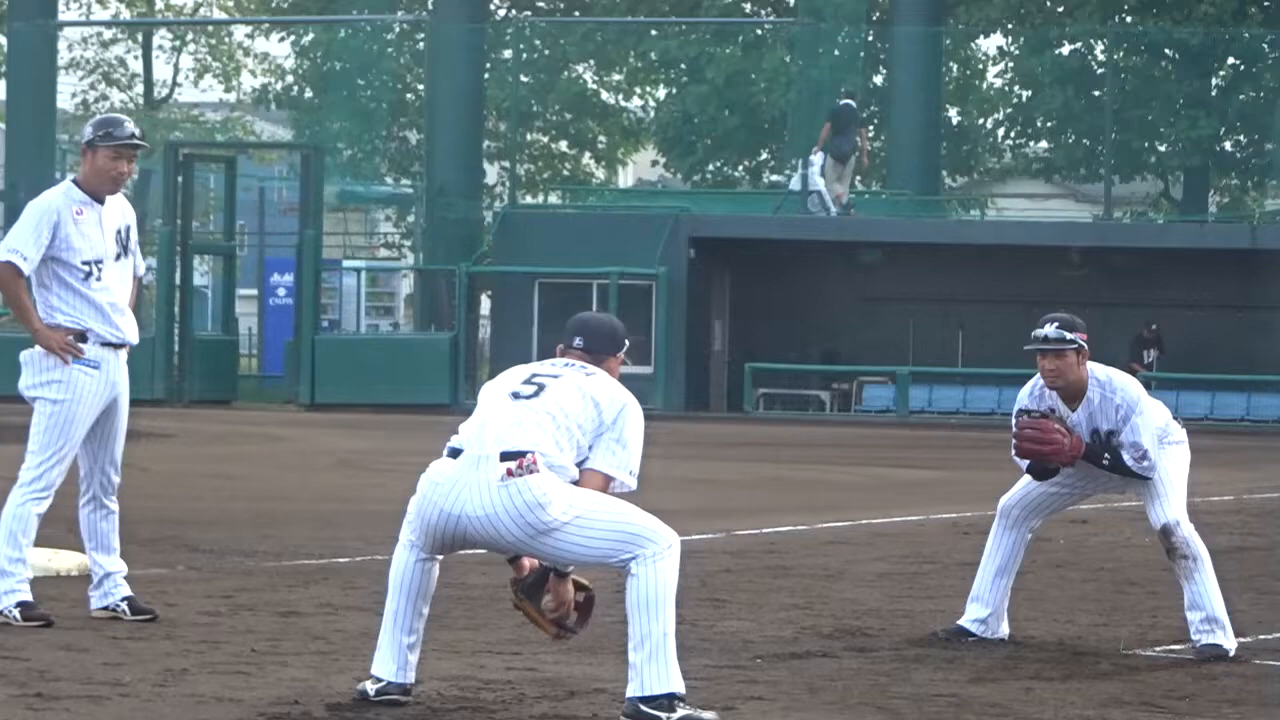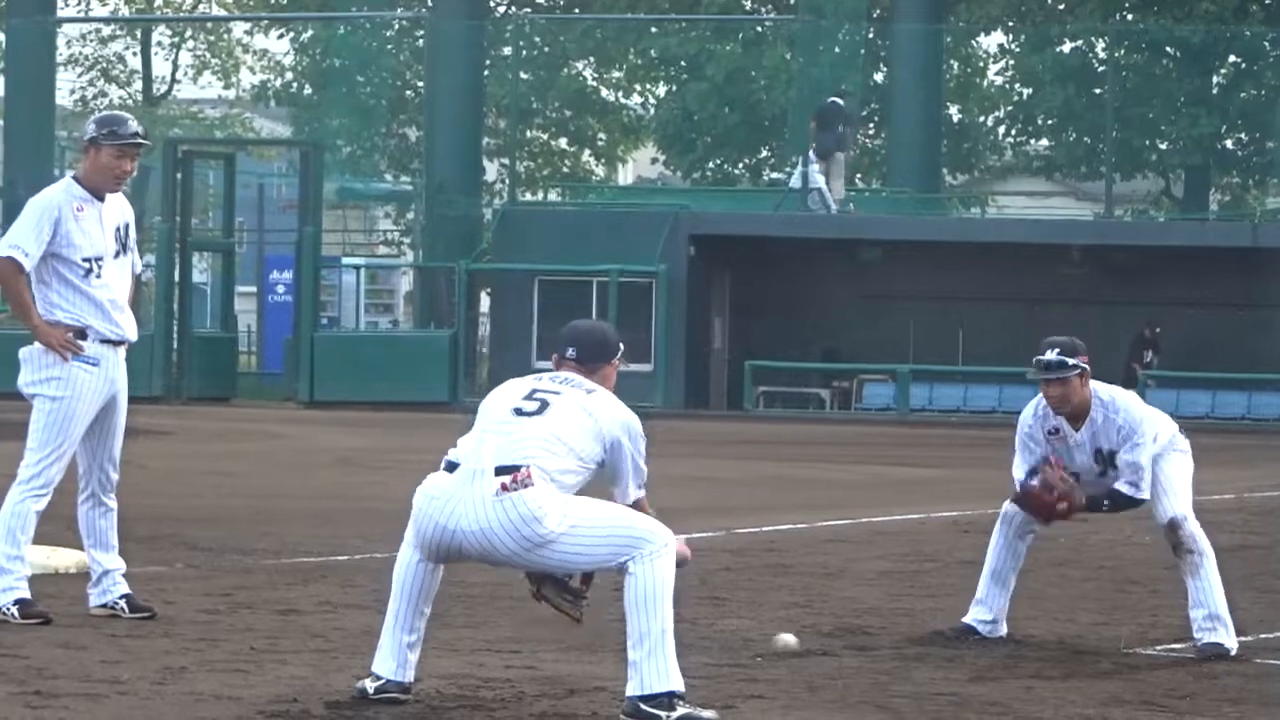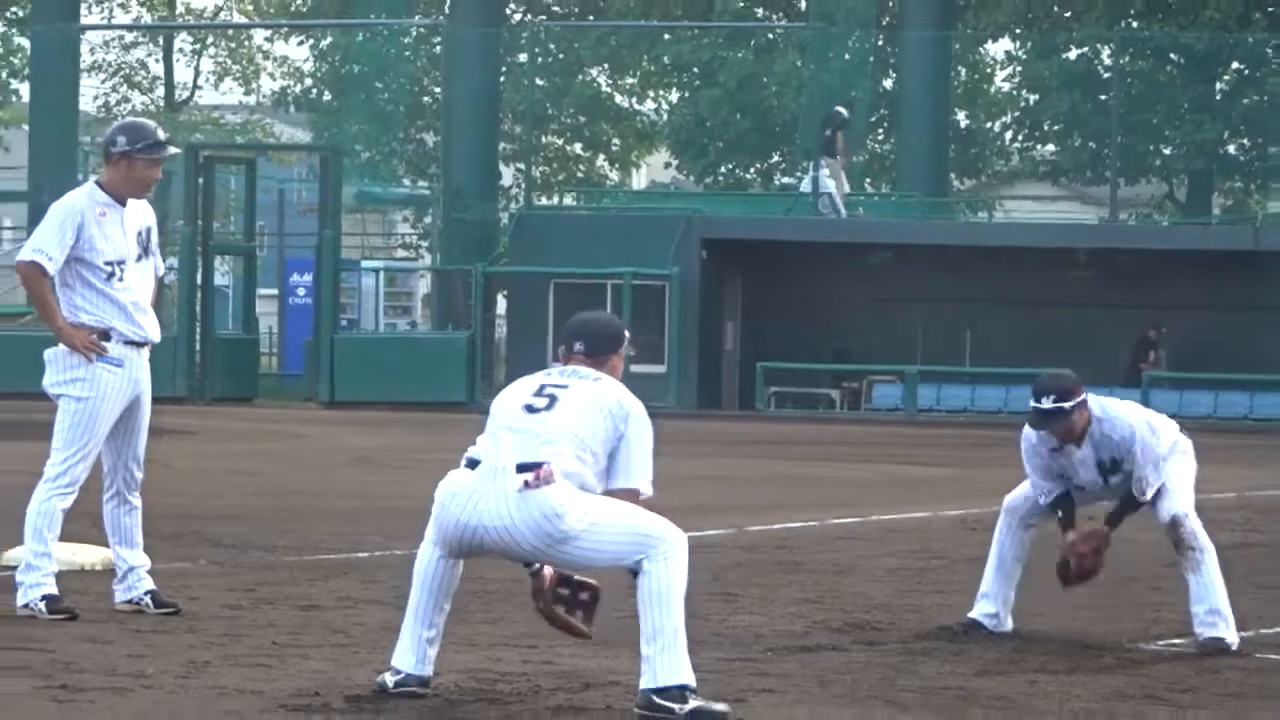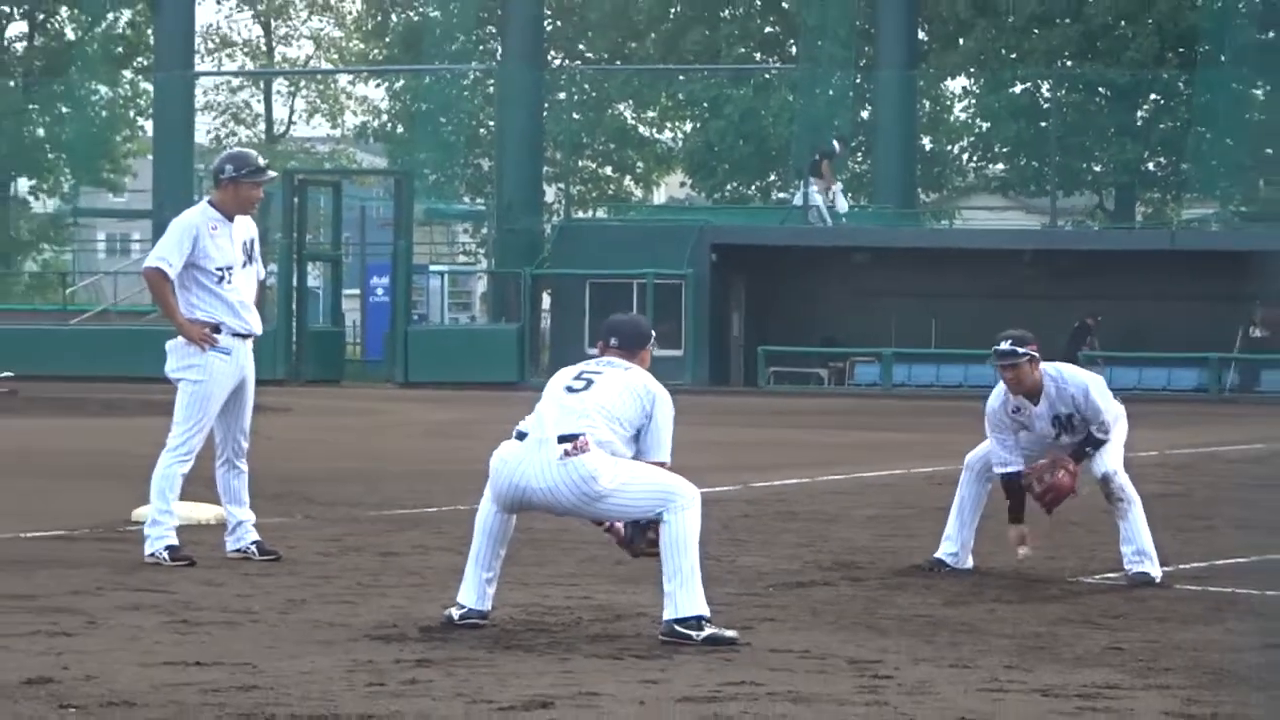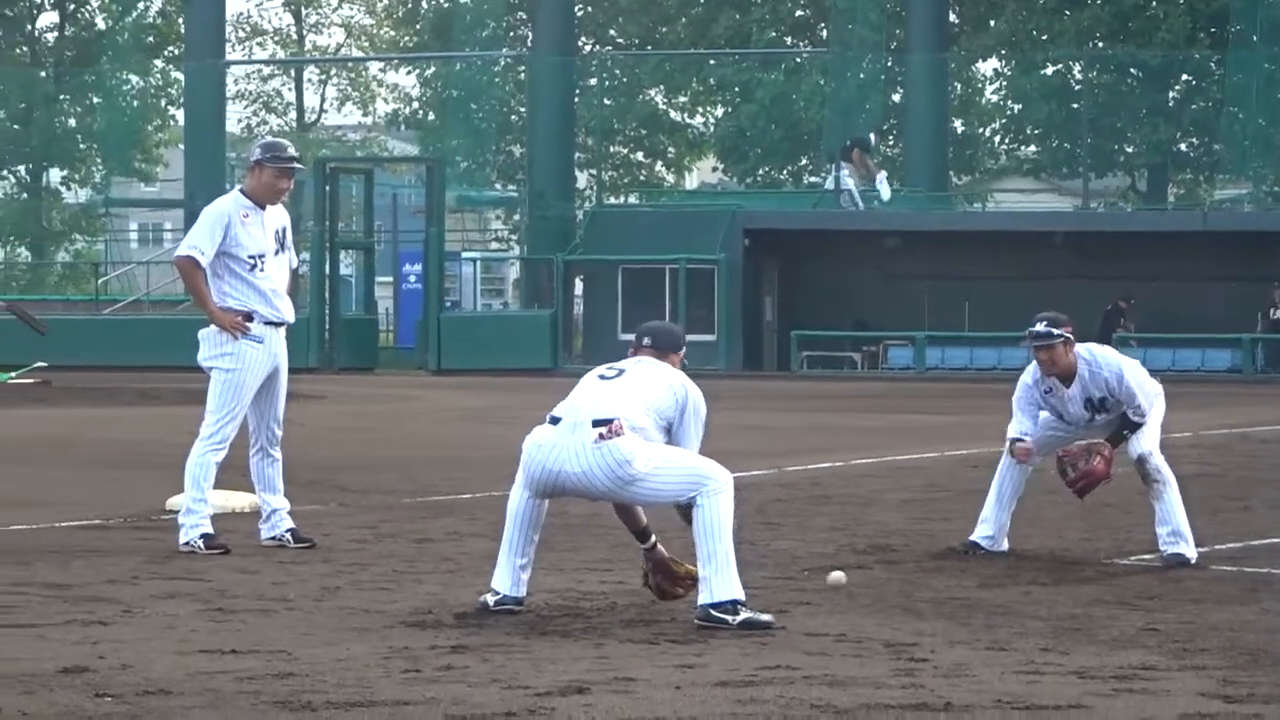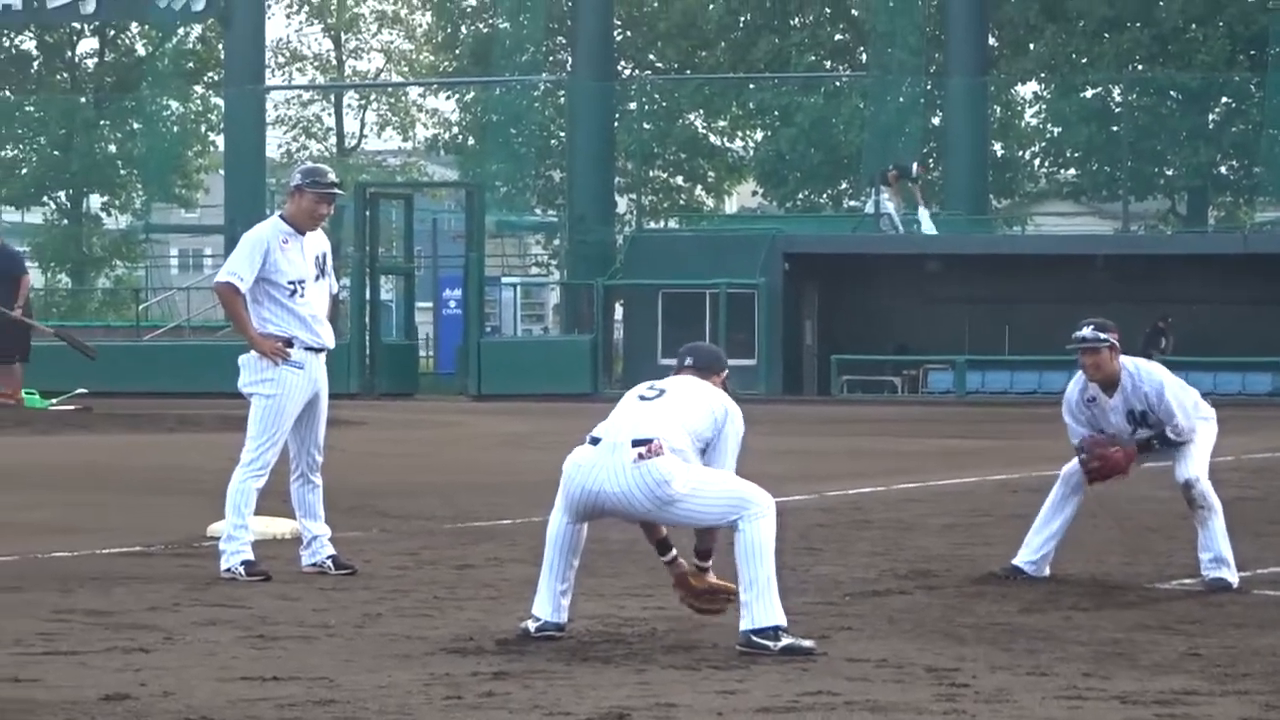
dt=0.5s
person 1, frame 1
left shoulder: (123, 210)
right shoulder: (53, 206)
left hip: (116, 361)
right hip: (73, 362)
left knee: (104, 484)
left ankle: (111, 590)
person 1, frame 2
left shoulder: (122, 208)
right shoulder: (54, 203)
left hip: (114, 358)
right hip: (72, 359)
left knee: (102, 482)
left ankle: (108, 588)
person 1, frame 3
left shoulder: (143, 212)
right shoulder: (77, 207)
right elbow: (30, 264)
right wrist: (62, 328)
left hip: (137, 360)
right hip: (96, 362)
left knee: (127, 480)
right knee: (64, 476)
left ankle: (134, 584)
right ankle: (34, 587)
person 1, frame 4
left shoulder: (247, 227)
right shoulder: (193, 223)
right elbow: (154, 270)
right wrist: (182, 324)
left hip: (243, 349)
right hip: (209, 351)
left knee: (235, 450)
right knee: (183, 446)
left ankle: (241, 536)
right ankle: (159, 539)
person 1, frame 5
left shoulder: (280, 215)
right shoulder: (224, 210)
right elbow: (186, 258)
right wrist: (214, 312)
left hip: (276, 338)
right hip: (242, 339)
left knee: (269, 438)
right knee: (216, 435)
left ankle: (276, 523)
right ankle: (194, 527)
person 1, frame 6
left shoulder: (319, 241)
right shoulder: (263, 237)
right elbow: (225, 285)
right wrist: (254, 338)
left hip: (316, 364)
right hip: (282, 365)
left knee: (309, 464)
right knee: (256, 462)
left ankle: (316, 550)
right ankle: (235, 554)
person 2, frame 1
left shoulder: (508, 376)
right shoulder: (619, 398)
right elbow: (591, 493)
left wrist: (515, 551)
right wrist: (562, 573)
left hip: (443, 488)
right hip: (518, 495)
left knee: (416, 540)
right knee: (655, 546)
left ankle: (389, 677)
person 2, frame 2
left shoulder: (506, 388)
right shoulder: (617, 414)
right elbow: (632, 507)
left wrist: (526, 555)
left hip: (442, 503)
right hip: (514, 511)
left knee: (421, 541)
right knee: (653, 545)
left ankle: (389, 675)
person 2, frame 3
left shoulder: (517, 388)
right shoulder: (624, 403)
right elbow: (625, 502)
left wrist: (532, 562)
right wrist: (641, 563)
left hip: (464, 500)
right hip: (536, 506)
left knee: (441, 539)
right knee: (666, 543)
left ankle: (409, 669)
person 2, frame 4
left shoulder: (564, 374)
right shoulder: (650, 387)
right elbow: (654, 471)
left wrist: (607, 519)
left hip: (517, 465)
right hip: (574, 471)
left knee: (498, 497)
right knee: (682, 498)
left ankle: (471, 605)
right ankle: (685, 620)
person 2, frame 5
left shoulder: (597, 373)
right shoulder: (683, 384)
right elbow: (680, 476)
left wrist: (648, 544)
right wrist: (705, 527)
left hip: (547, 451)
right hip: (607, 453)
left knee: (530, 482)
right knee: (715, 482)
left ankle: (506, 591)
right ankle: (720, 604)
person 2, frame 6
left shoulder: (638, 391)
right shoulder: (724, 404)
right elbow: (711, 495)
left wrist: (668, 556)
right wrist: (703, 562)
left hip: (586, 469)
right hip: (646, 473)
left knee: (569, 508)
right knee: (756, 506)
left ankle: (547, 617)
right ankle: (762, 630)
person 3, frame 1
left shoulder: (1123, 393)
right shoulder: (1032, 397)
left elbow: (1143, 466)
right elbow: (1036, 470)
left wrist: (1082, 450)
right wrist: (1053, 457)
left hip: (1155, 447)
right hip: (1085, 456)
left knee: (1171, 524)
right knee: (1012, 509)
person 3, frame 2
left shoulder: (1125, 412)
right shoulder: (1034, 417)
left elbow: (1136, 491)
right elbow: (1029, 478)
left wrist: (1080, 503)
right hip: (1082, 471)
left knee: (1177, 520)
right knee: (1013, 514)
person 3, frame 3
left shoulder: (1124, 424)
right shoulder: (1035, 437)
left elbow: (1145, 487)
right elbow: (1049, 489)
left wrist: (1109, 527)
right wrist: (1068, 531)
left hip: (1155, 462)
right hip: (1087, 473)
left knee: (1179, 518)
right knee: (1016, 508)
person 3, frame 4
left shoulder: (1075, 382)
right shoulder: (999, 404)
left elbow: (1104, 424)
right elbow: (1008, 464)
left wrist: (1072, 462)
right wrist: (1016, 520)
left hip: (1094, 428)
right hip: (1038, 435)
left knee: (1110, 474)
right knee: (976, 464)
left ankle: (1143, 566)
right ankle: (953, 555)
person 3, frame 5
left shoulder: (1108, 366)
right shoulder: (1031, 382)
left elbow: (1140, 408)
right elbow: (1022, 433)
left wrist: (1109, 446)
right wrist: (1020, 447)
left hip: (1136, 405)
right hip: (1072, 418)
left knee: (1145, 455)
right knee: (1015, 450)
left ankle: (1178, 547)
right ankle: (988, 538)
person 3, frame 6
left shoulder: (1151, 379)
right shoulder: (1077, 392)
left elbow: (1182, 430)
right elbow: (1085, 439)
left wrist: (1134, 450)
left hip: (1190, 422)
right hip: (1127, 436)
left knee: (1191, 478)
right knee: (1071, 476)
left ankle: (1219, 570)
right ankle: (1030, 563)
